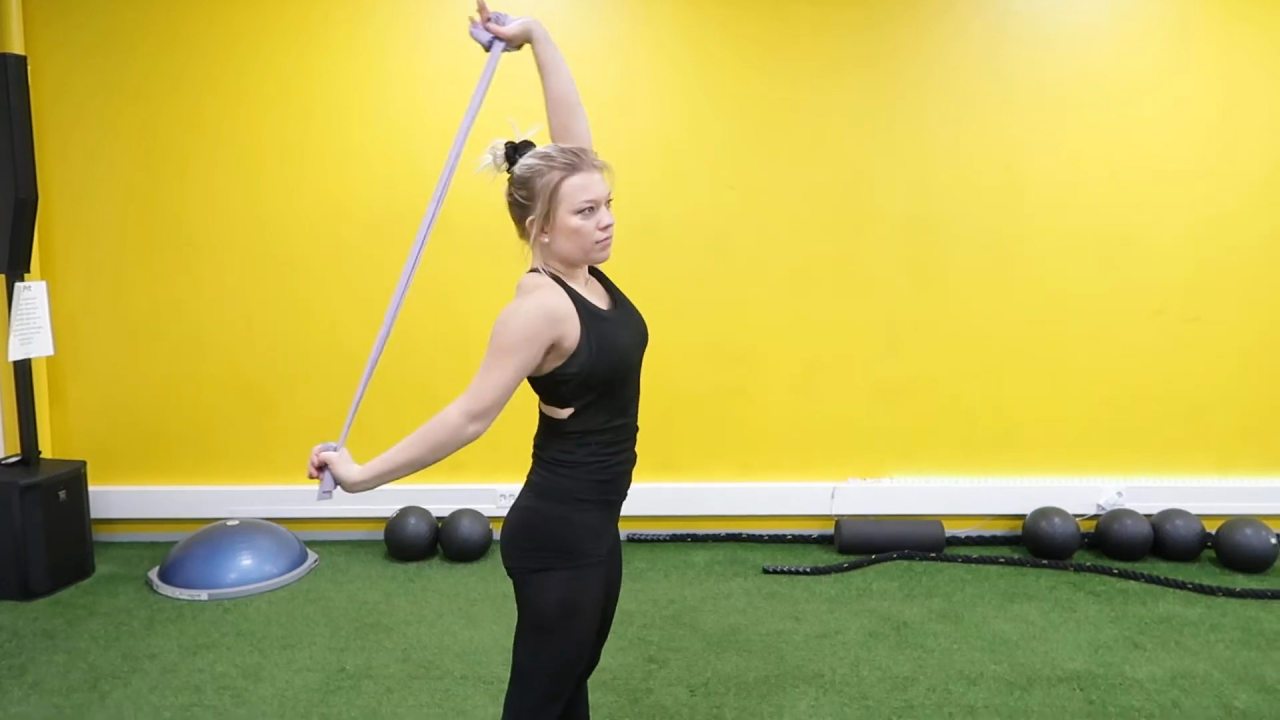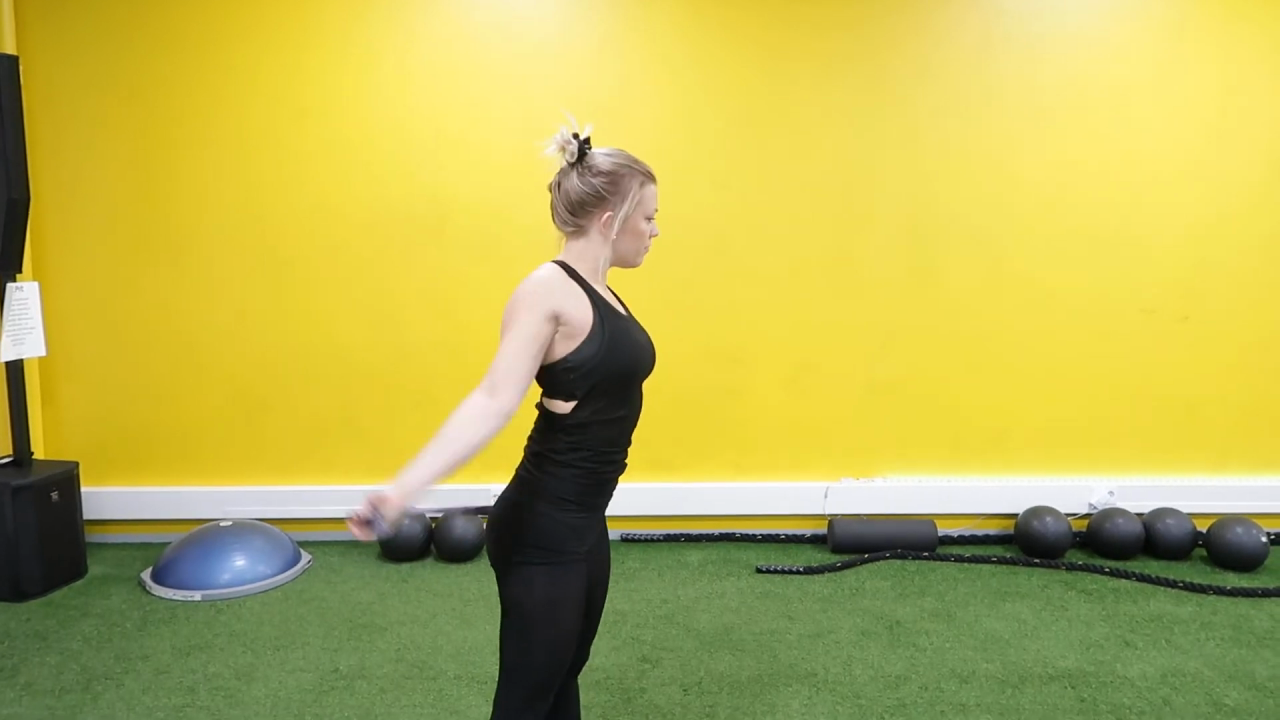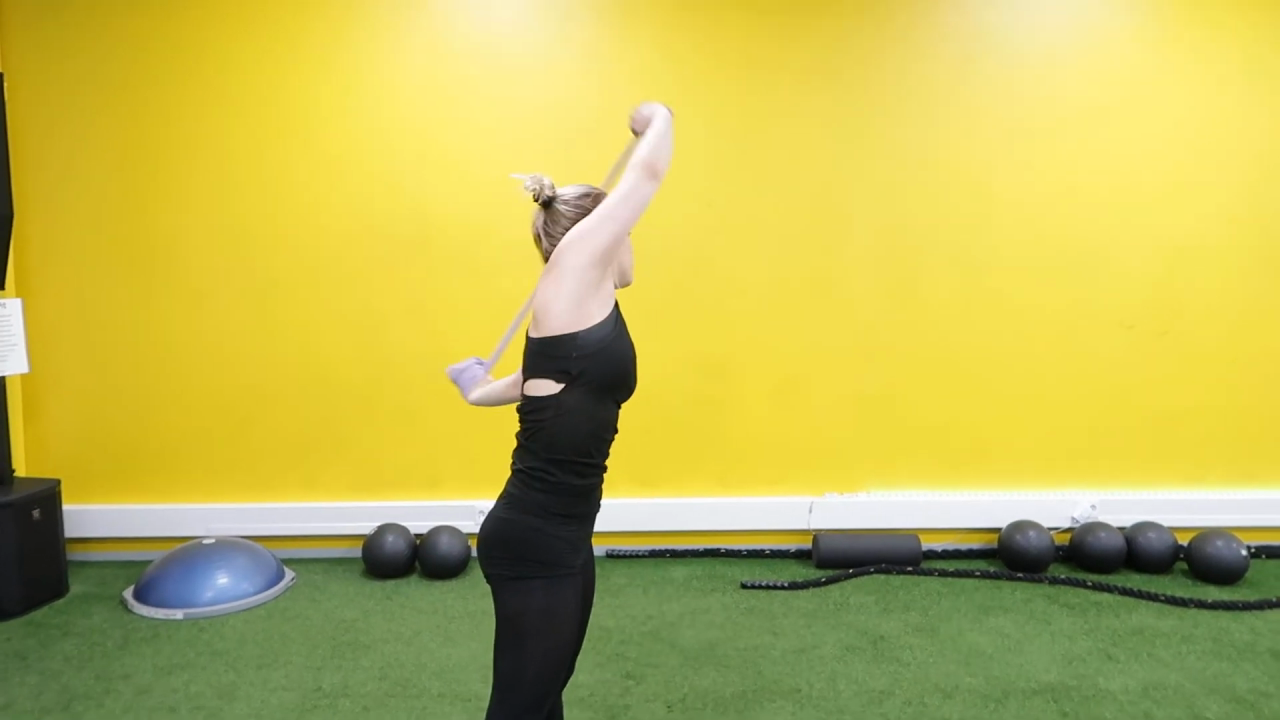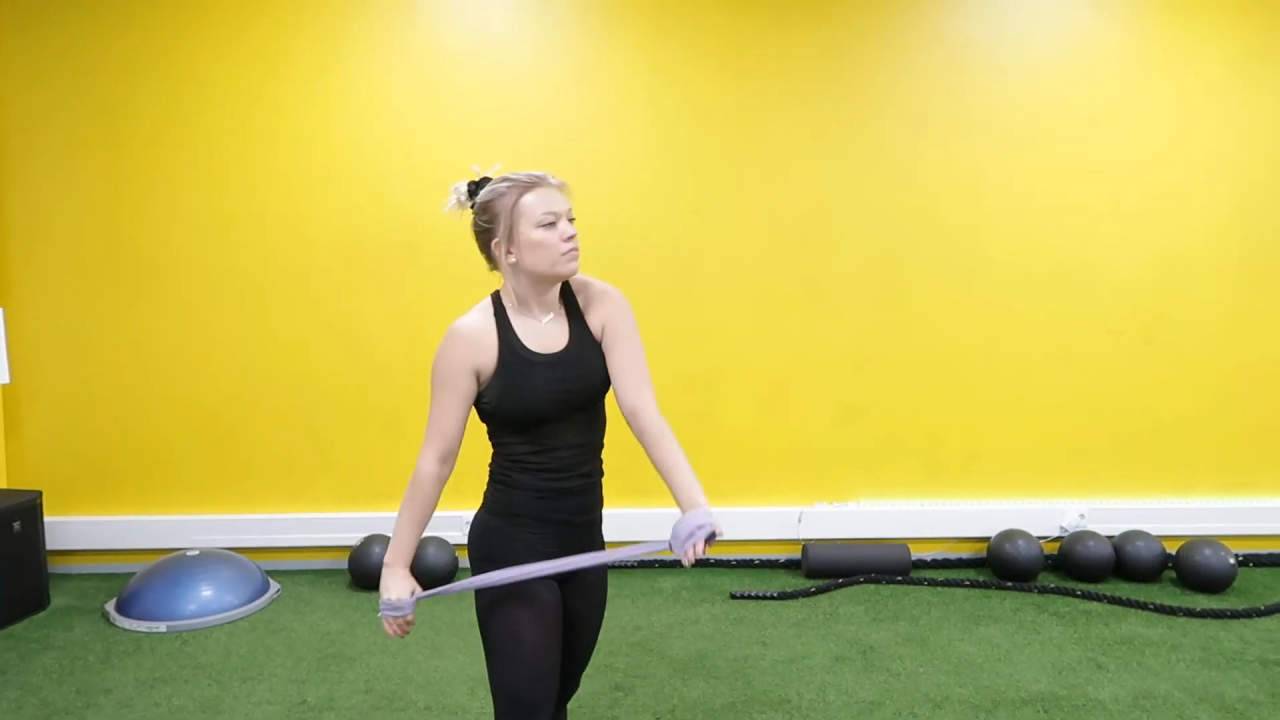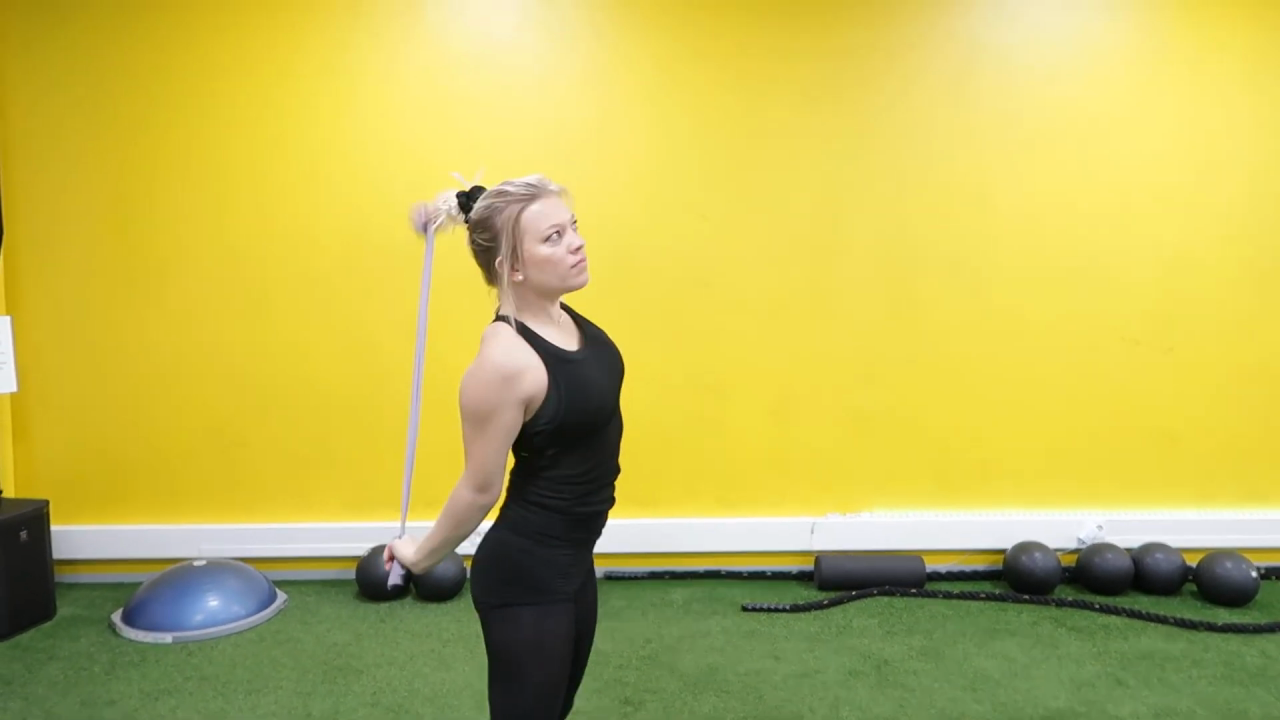
dt=1s
person 1, frame 1
left shoulder: (586, 274)
right shoulder: (541, 307)
left elbow: (569, 131)
right elbow: (471, 416)
right wrist: (367, 475)
left hip: (587, 527)
right hip: (558, 533)
person 1, frame 2
left shoulder: (596, 292)
right shoulder: (549, 289)
right elbow: (493, 398)
right wrist: (408, 487)
left hip: (583, 524)
right hip: (541, 529)
person 1, frame 3
left shoulder: (579, 308)
right shoulder: (577, 274)
left elbow: (523, 387)
right elbow: (644, 174)
left wrist: (489, 388)
right wrist: (657, 120)
left hip: (563, 537)
right hip: (535, 541)
person 1, frame 4
left shoulder: (601, 304)
right shoulder: (471, 336)
left elbow: (640, 403)
right elbow: (436, 458)
left wrist: (693, 501)
right wrist: (397, 564)
left hip: (582, 540)
right hip: (513, 549)
person 1, frame 5
left shoulder: (554, 310)
right shoulder: (503, 363)
left elbow: (517, 218)
right elbow: (480, 488)
left wrist: (451, 208)
right wrist: (423, 553)
left hip: (569, 565)
right hip: (525, 575)
